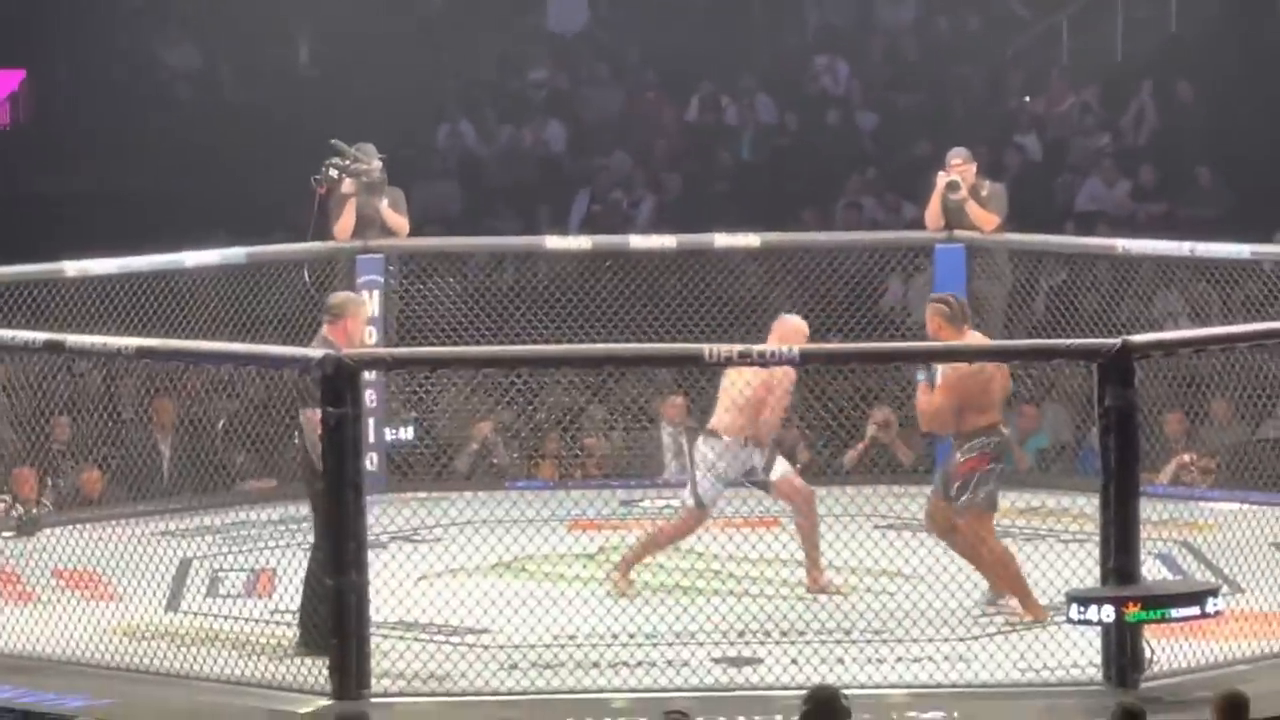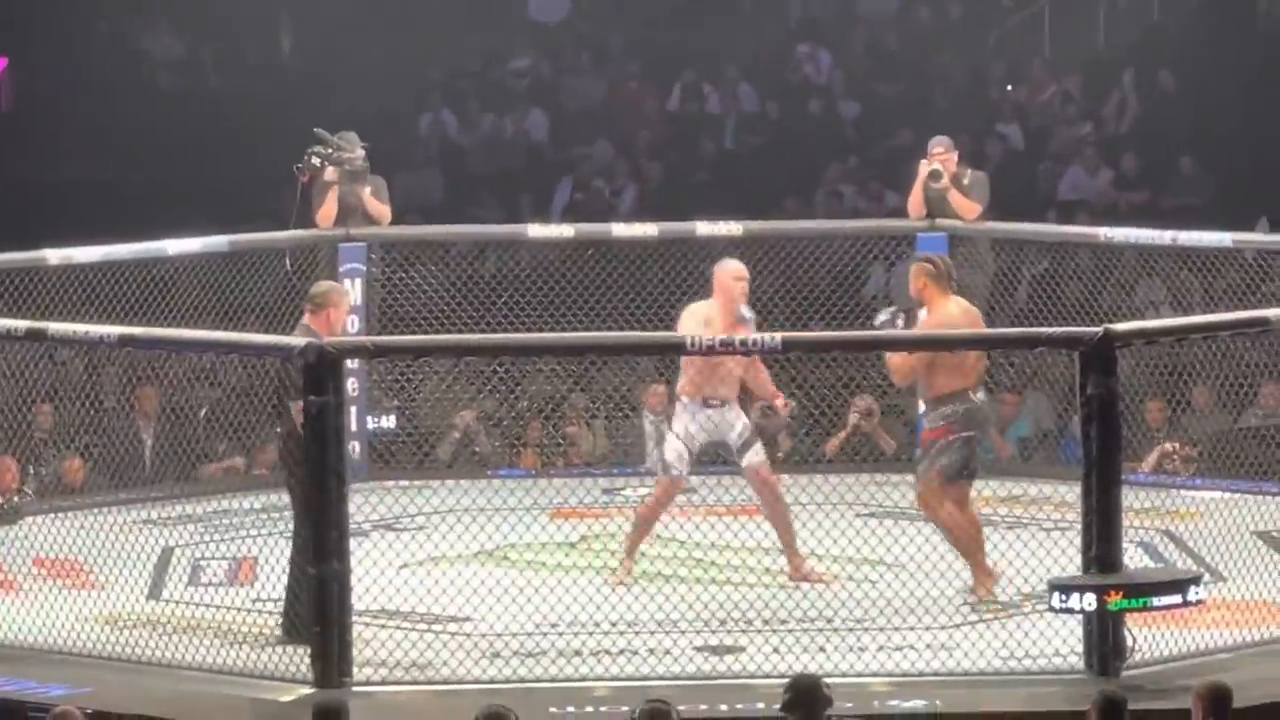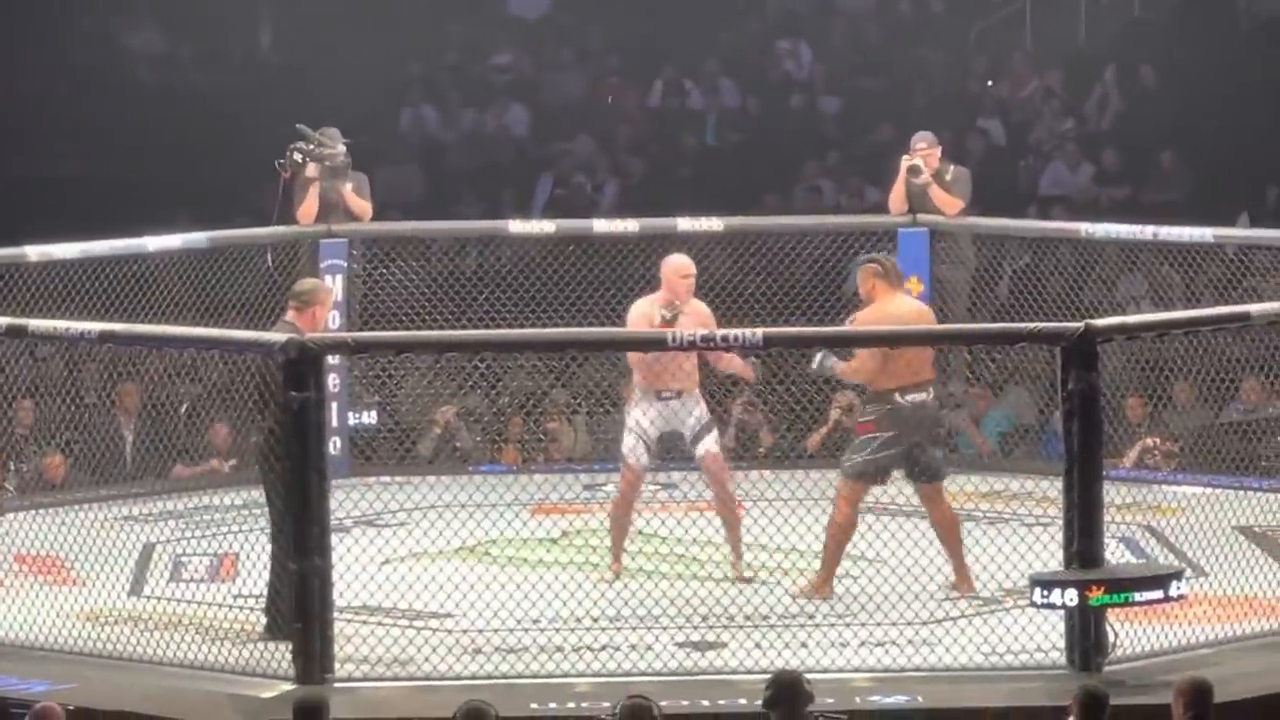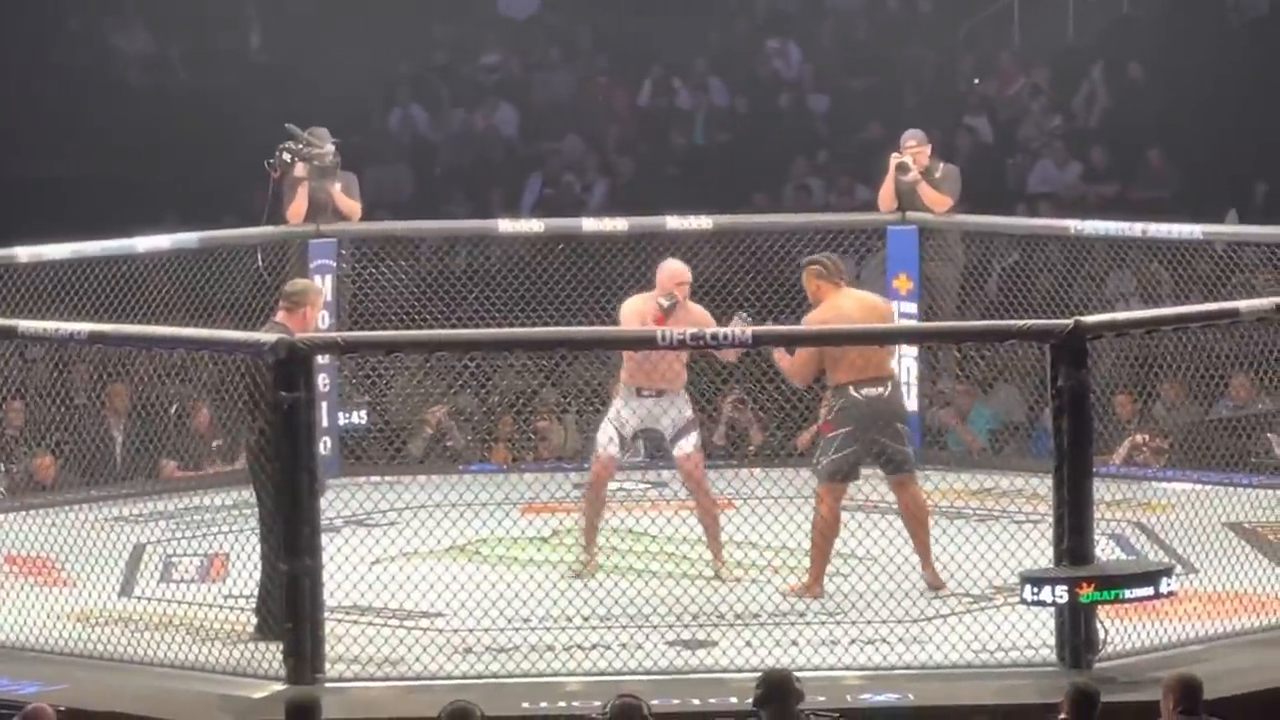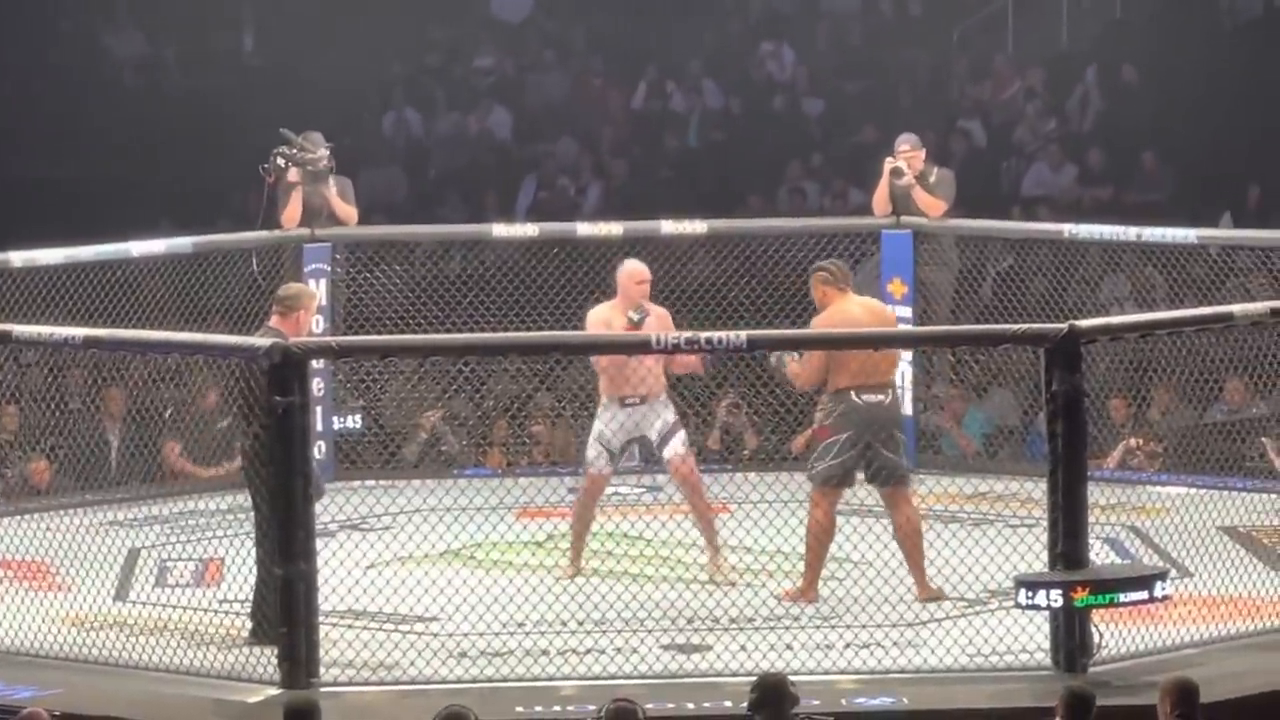
dt=0.3s
person 1, frame 1
left shoulder: (334, 356)
right elbow: (310, 418)
right wrist: (326, 469)
right hip: (329, 467)
left knee: (329, 546)
left ankle: (314, 629)
right ankle: (317, 634)
person 1, frame 2
left shoulder: (307, 344)
right elbow: (302, 409)
left hip: (306, 454)
right hip: (307, 455)
left knee: (311, 535)
right knee: (314, 537)
left ankle: (300, 616)
right ankle: (299, 624)
person 1, frame 3
left shoulder: (278, 337)
left hip: (275, 449)
right hip: (287, 452)
left knee: (287, 533)
right knee: (293, 535)
left ankle: (282, 614)
right ankle: (282, 620)
person 1, frame 4
left shoulder: (265, 338)
left hip: (264, 449)
right hip: (278, 454)
left knee: (276, 534)
right knee: (284, 537)
left ankle: (274, 614)
right ankle: (272, 621)
person 1, frame 5
left shoulder: (259, 343)
left hip: (260, 455)
right hip: (274, 459)
left knee: (272, 540)
right knee: (279, 542)
left ankle: (269, 619)
right ankle: (267, 626)
person 2, frame 1
left shoulder: (957, 369)
right shoulder: (978, 342)
left elbow: (928, 422)
right elbow: (1005, 386)
left wrist: (923, 379)
left hip: (978, 448)
right hip: (971, 445)
left knee: (977, 533)
right knee: (937, 518)
left ankle: (1031, 607)
right ankle: (998, 582)
person 2, frame 2
left shoulder: (935, 321)
right shoulder: (969, 311)
left elbow: (901, 374)
left wrist: (888, 333)
left hip: (952, 414)
right hip: (971, 408)
left knee: (932, 498)
right knee: (958, 499)
left ankle: (984, 571)
right ankle: (980, 581)
person 2, frame 3
left shoulder: (874, 315)
right shoulder: (924, 311)
left elbow: (865, 371)
left wrist: (830, 365)
left hip: (888, 412)
right hip: (925, 406)
left knee: (848, 496)
right knee: (933, 496)
left ankle: (823, 582)
right ankle: (963, 578)
person 2, frame 4
left shoulder: (818, 319)
right shoulder: (880, 304)
left elbow: (799, 377)
left wrist: (775, 346)
left hip: (849, 405)
right hip: (887, 398)
left knee: (828, 495)
right knee: (906, 484)
left ankle: (814, 582)
right ankle: (928, 567)
person 2, frame 5
left shoulder: (825, 321)
right shoulder: (885, 312)
left elbow: (807, 380)
left wrist: (785, 359)
left hip: (847, 410)
right hip: (886, 406)
left knee: (823, 500)
right knee: (899, 499)
left ankle: (809, 586)
right ankle: (923, 583)
person 3, frame 1
right shoulder: (783, 370)
right elbow: (766, 427)
right wrist: (764, 439)
left hip: (746, 445)
right hip: (720, 448)
left knee: (804, 496)
right knee: (689, 522)
left ankle: (815, 576)
right ankle: (624, 567)
person 3, frame 2
left shoulder: (744, 320)
right shoulder: (697, 313)
left elbow: (752, 368)
right elbow: (697, 356)
left wrist: (776, 398)
right wrist: (730, 330)
left hip: (730, 411)
right hip: (691, 412)
left knee: (768, 486)
right knee: (665, 493)
left ankle: (796, 564)
right ankle: (628, 559)
person 3, frame 3
left shoulder: (700, 311)
right shoulder: (641, 311)
left elbow: (717, 355)
right elbow: (636, 362)
left wrist: (741, 367)
right wrist: (661, 329)
left hip: (689, 402)
right hip: (649, 402)
left knee: (719, 476)
right knee: (629, 487)
left ankle: (737, 556)
right ankle: (615, 561)
person 3, frame 4
left shoulder: (696, 314)
right shoulder: (634, 307)
left elbow: (728, 353)
right elbow: (632, 355)
right wrist: (659, 320)
left hip: (672, 401)
right hip: (631, 399)
left knee: (696, 478)
right knee: (598, 475)
left ankle: (718, 559)
right ankle: (588, 551)
person 3, frame 5
left shoulder: (660, 315)
right shoulder: (599, 315)
left elbow: (676, 363)
right elbow: (601, 363)
left wrist: (697, 357)
right wrist: (628, 333)
left hip: (656, 407)
right hip: (615, 410)
left knee: (690, 478)
right knee: (591, 488)
left ankle: (715, 556)
right ankle: (575, 559)
